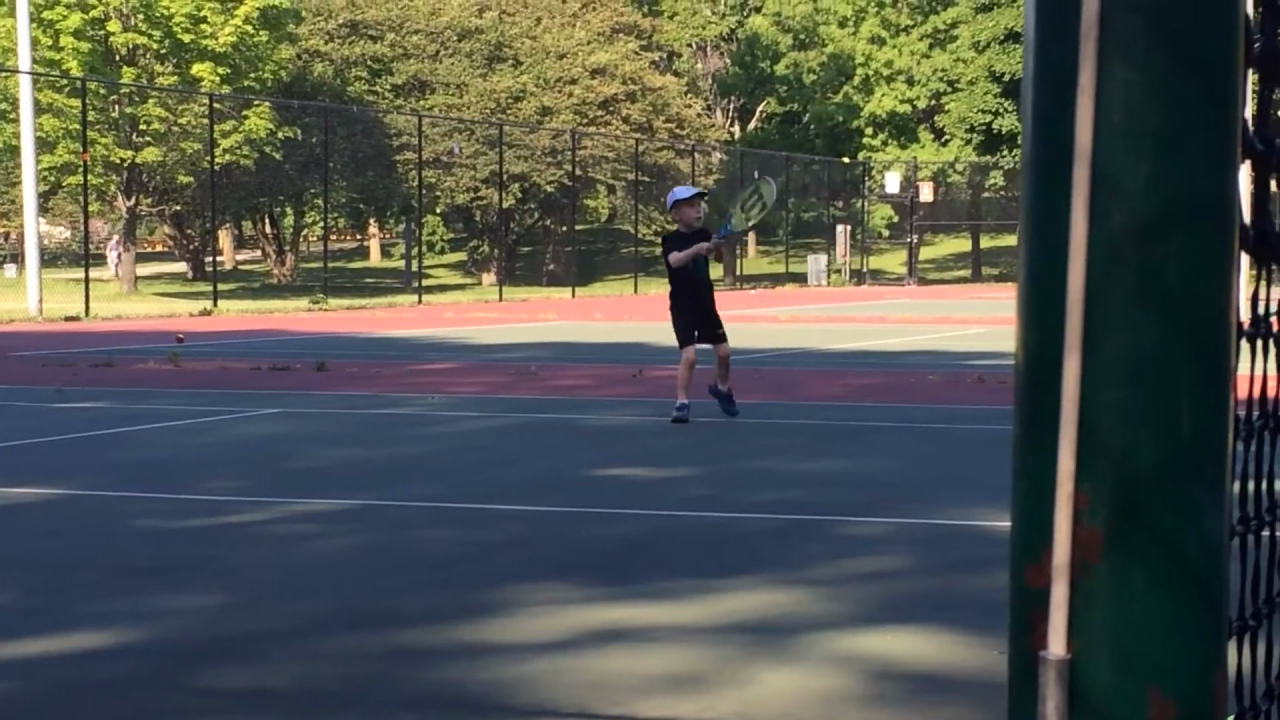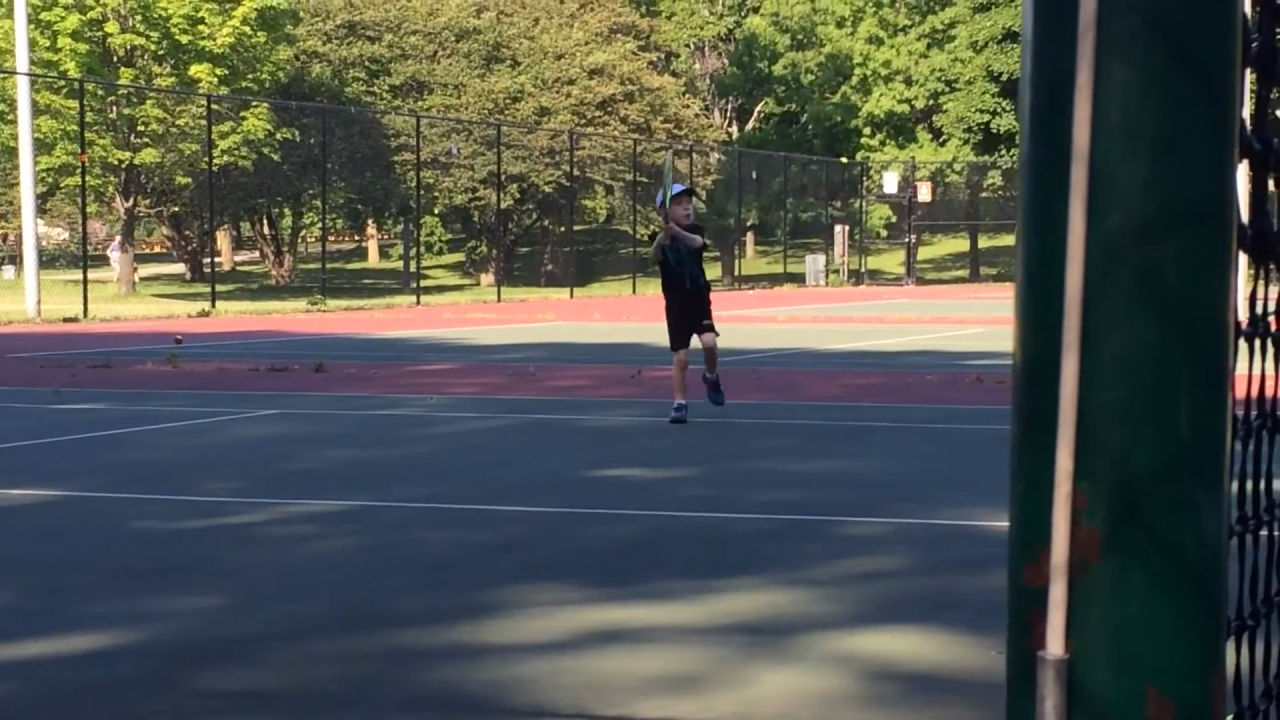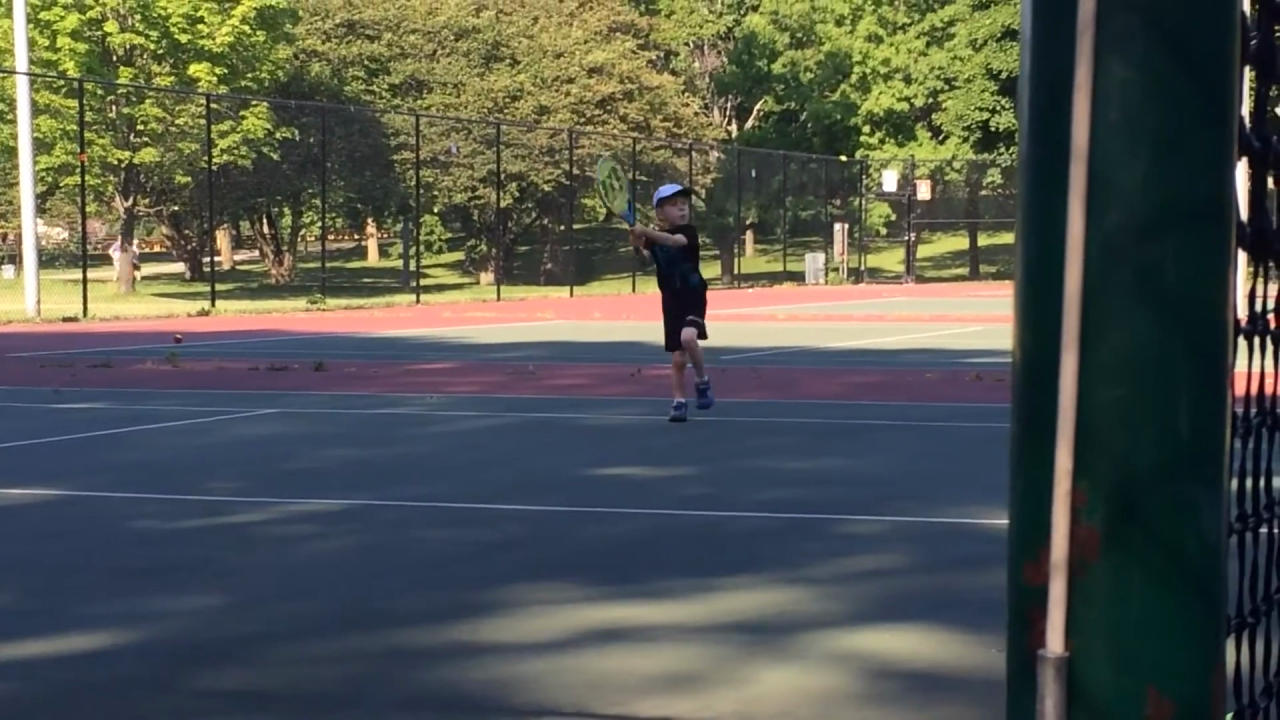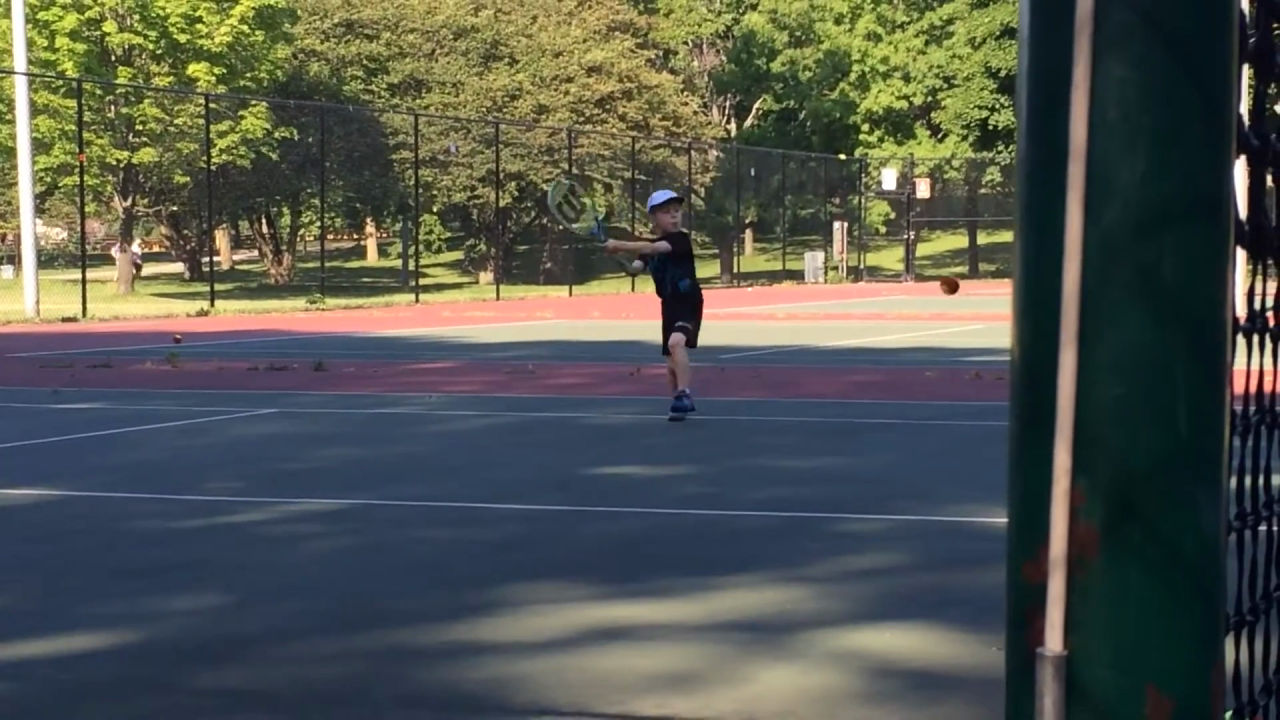
dt=0.1s
person 1, frame 1
left shoulder: (704, 235)
right shoulder: (670, 239)
left elbow: (715, 249)
right elbow: (674, 261)
left wrist: (714, 248)
right wrist: (697, 249)
left hip: (706, 304)
right hip: (682, 306)
left knee: (723, 351)
right knee: (689, 355)
left ankle: (722, 388)
right ankle: (682, 404)
person 1, frame 2
left shoulder: (695, 231)
right shoulder: (661, 237)
left elbow: (697, 243)
right elbow: (654, 256)
left wrist: (677, 232)
right wrist: (663, 237)
left hip: (699, 300)
right hip: (676, 304)
left knee: (709, 343)
right knee: (681, 357)
left ankle: (711, 377)
right ankle: (680, 403)
person 1, frame 3
left shoulder: (688, 232)
right shoulder: (657, 241)
left elbow: (673, 240)
right elbow: (644, 256)
left wrist: (648, 233)
right wrist: (640, 241)
left hip: (694, 299)
right hip: (672, 303)
left knee: (688, 337)
right knee: (677, 358)
left ankle: (702, 381)
right ankle: (679, 402)
person 1, frame 4
left shoulder: (681, 239)
right shoulder: (649, 250)
left elbow: (653, 247)
right elbow: (633, 268)
left wrist: (620, 246)
right wrist: (619, 254)
left hip: (689, 305)
right hip: (670, 307)
left knee: (676, 342)
right knee: (673, 365)
left ankle: (683, 395)
right ankle: (682, 400)
